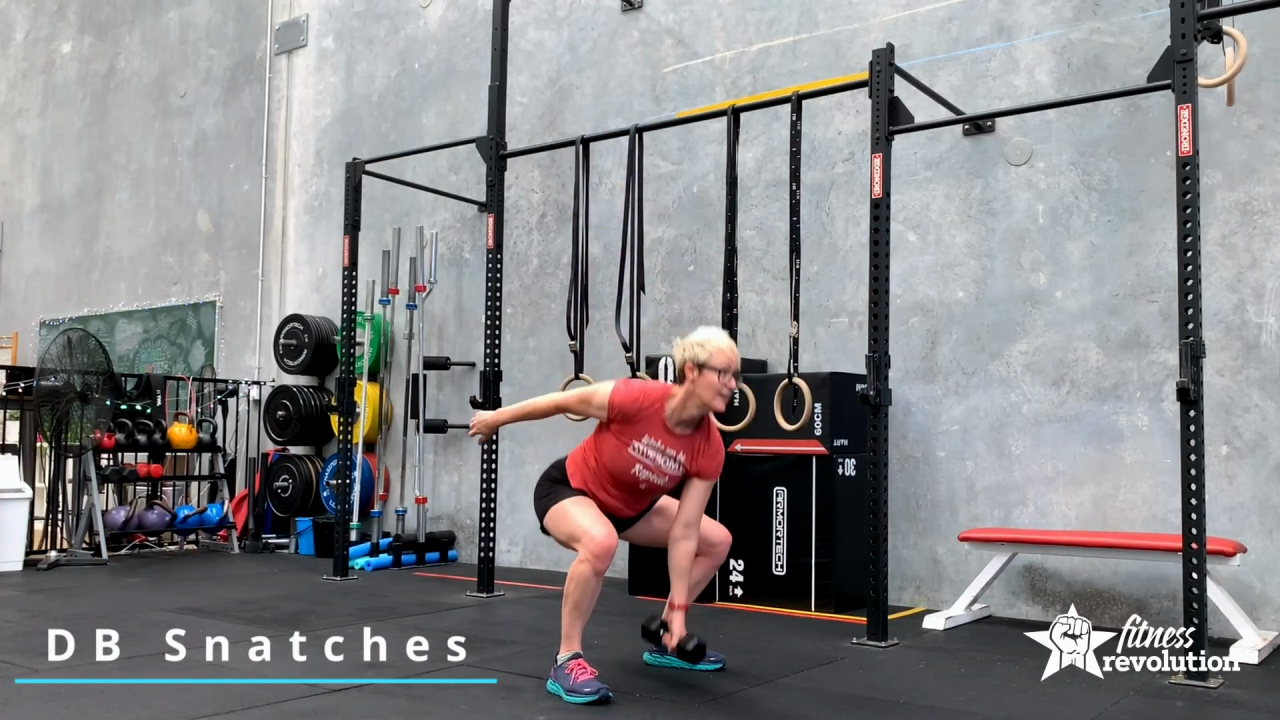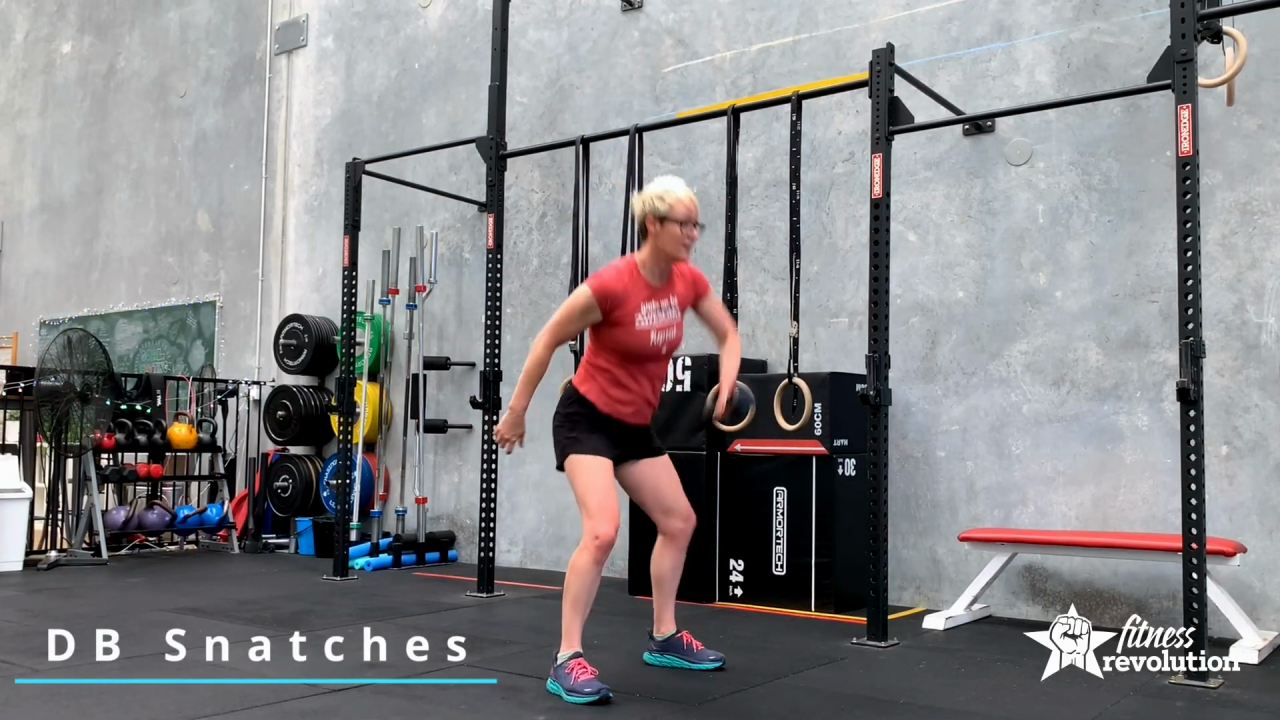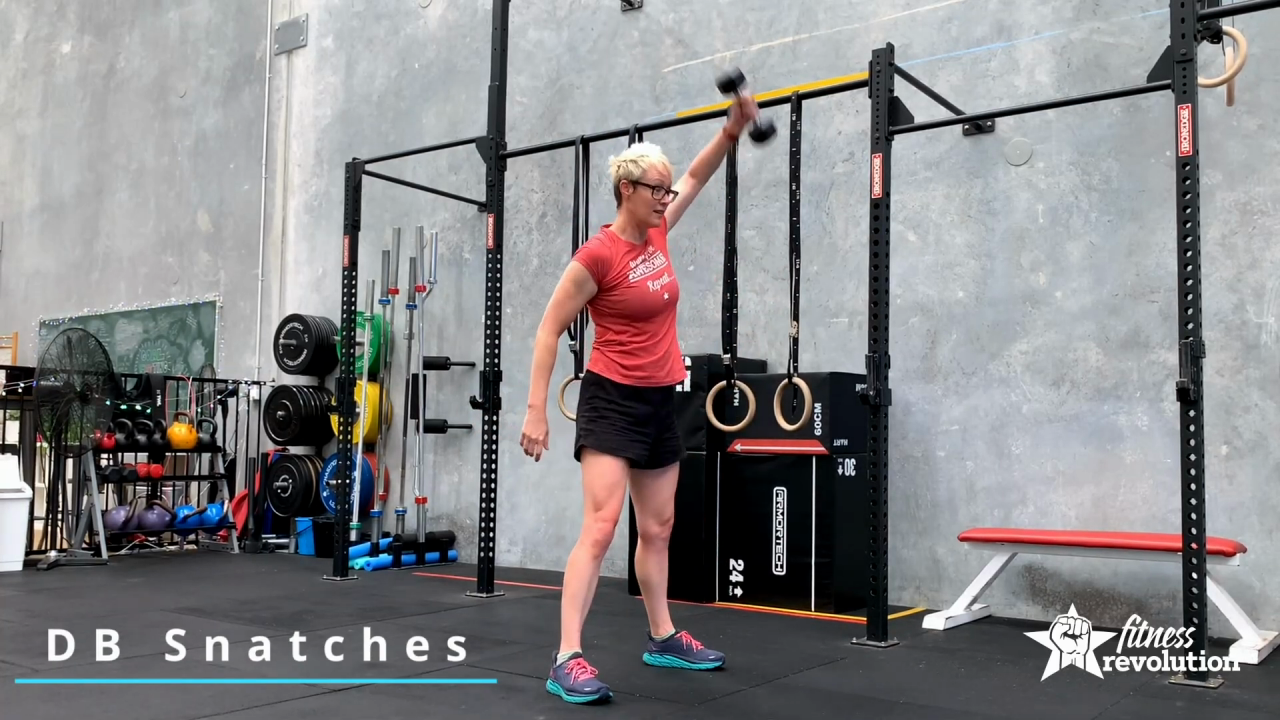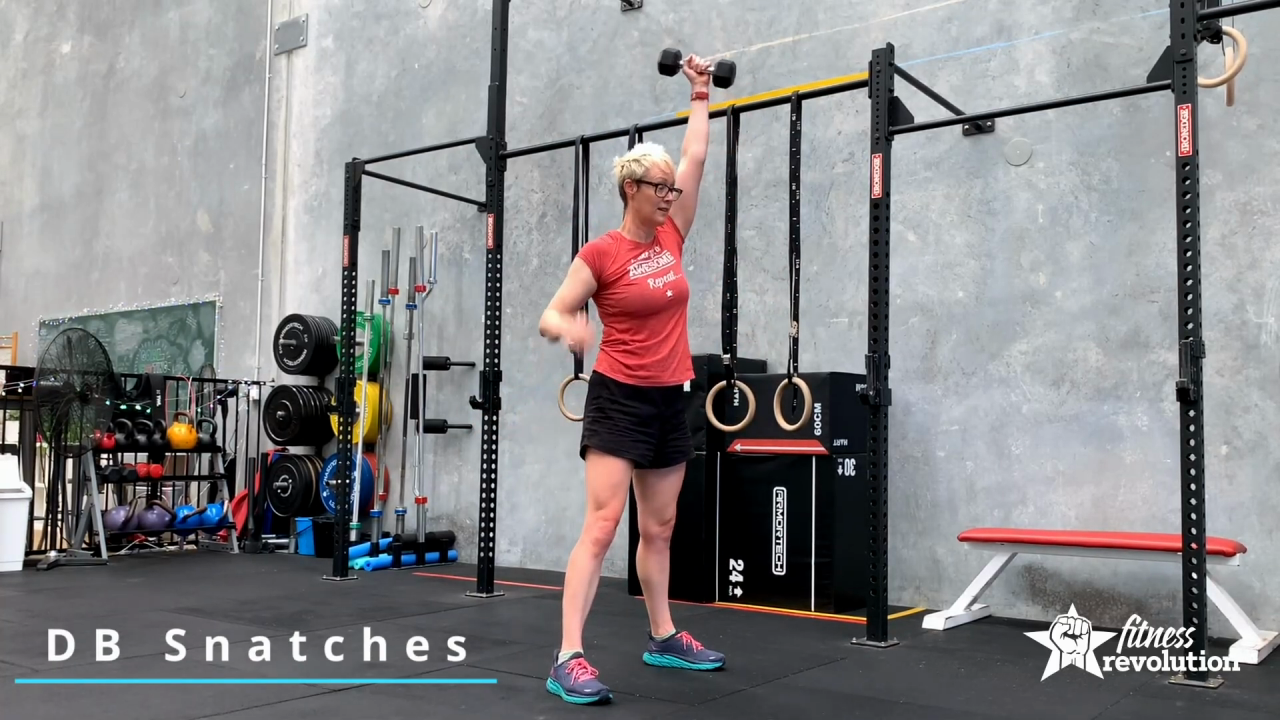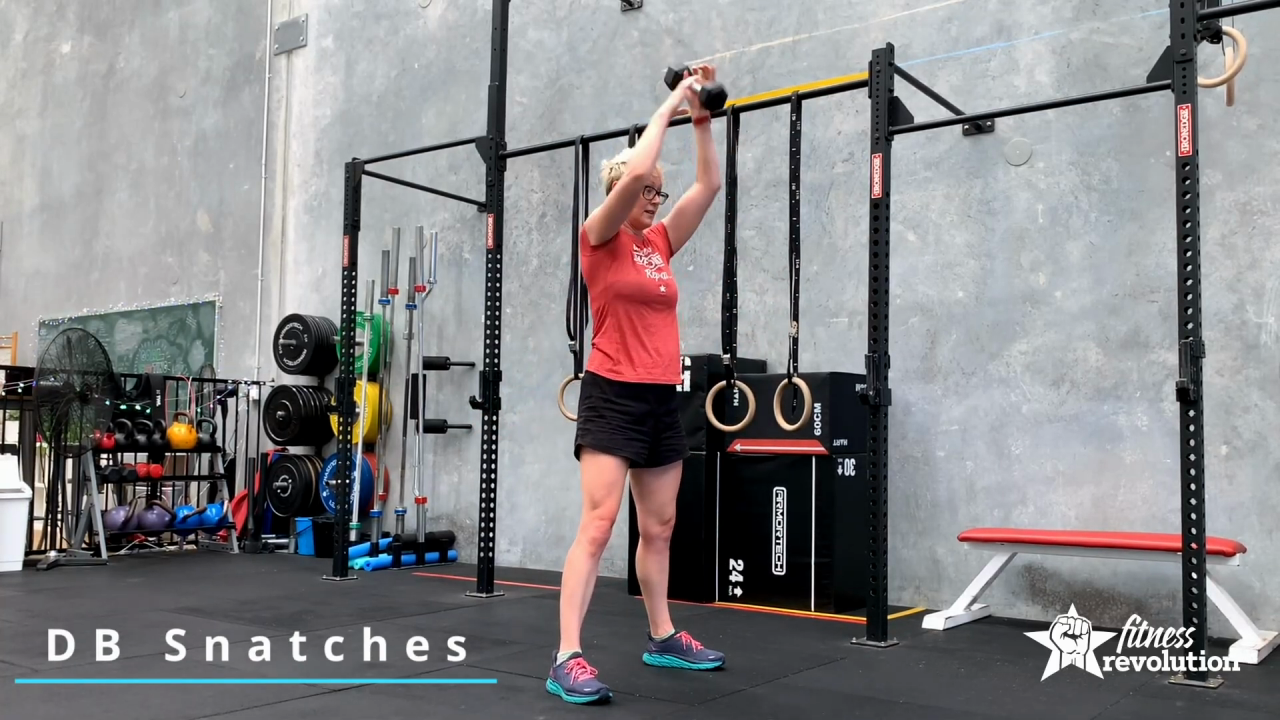
dt=0.3s
person 1, frame 1
left shoulder: (709, 447)
right shoulder: (632, 400)
left elbow: (683, 532)
right elbow: (559, 402)
left wrist: (677, 611)
right wrist: (496, 418)
right hip: (566, 490)
left knee: (717, 541)
right knee: (600, 543)
left ankle: (665, 641)
right ankle: (567, 660)
person 1, frame 2
left shoulder: (688, 280)
right shoulder: (611, 284)
left elbow: (728, 332)
right elbow: (548, 341)
left wrist: (728, 375)
right wrist: (515, 413)
left hip: (636, 425)
right hip: (586, 419)
left knee: (680, 521)
right knee: (603, 531)
left ankle: (665, 636)
right ankle: (567, 660)
person 1, frame 3
left shoulder: (656, 233)
right shoulder: (596, 255)
left elbow: (698, 173)
right elbow: (549, 330)
left wrist: (733, 126)
right wrist: (535, 408)
left hip: (660, 401)
right hip: (610, 401)
left knee: (657, 529)
right knee: (600, 528)
left ankle: (662, 637)
right ankle: (566, 660)
person 1, frame 4
left shoulder: (671, 237)
right shoulder: (601, 253)
left elbow: (696, 158)
right elbow: (551, 316)
left wrist: (701, 93)
right wrist: (566, 327)
left hip: (669, 402)
right hip: (619, 400)
left knee: (659, 531)
right knee: (601, 528)
left ankle: (663, 637)
right ankle: (568, 657)
person 1, frame 5
left shoulder: (657, 243)
right shoulder: (600, 238)
left elbow: (709, 187)
right elbow: (636, 173)
left wrist: (700, 115)
right wrist: (667, 107)
left hip: (661, 401)
right hip: (612, 398)
left knee: (659, 528)
right knee: (597, 527)
left ankle: (662, 637)
right ankle: (567, 659)
